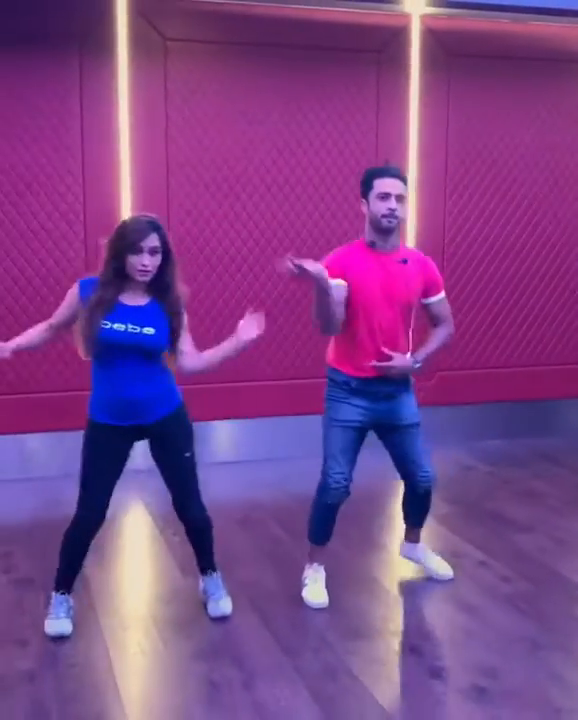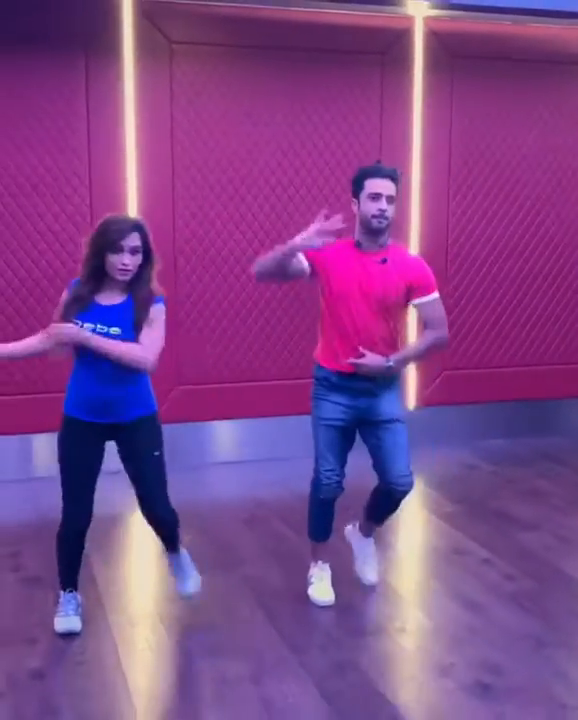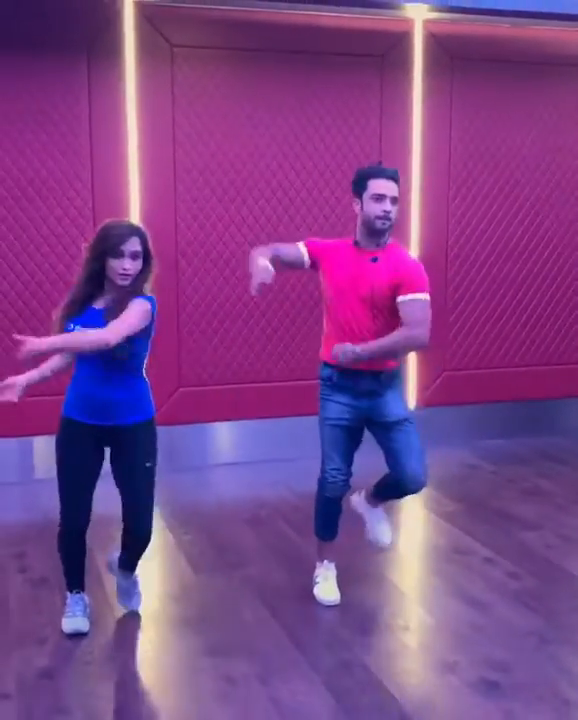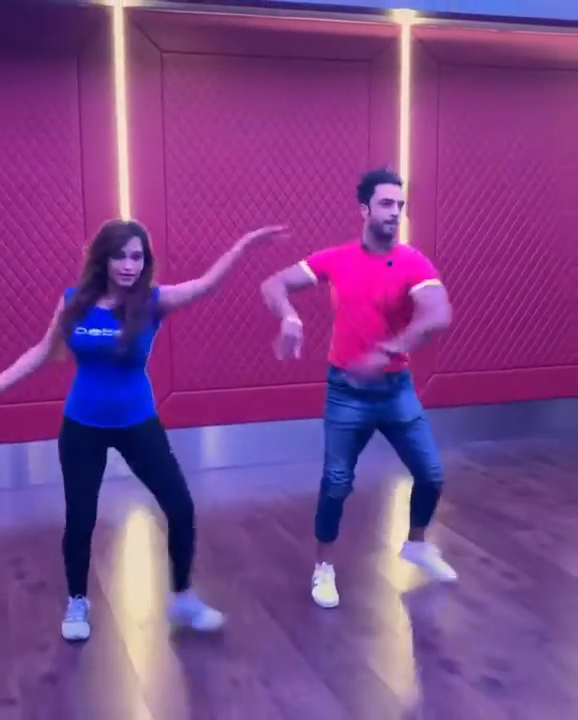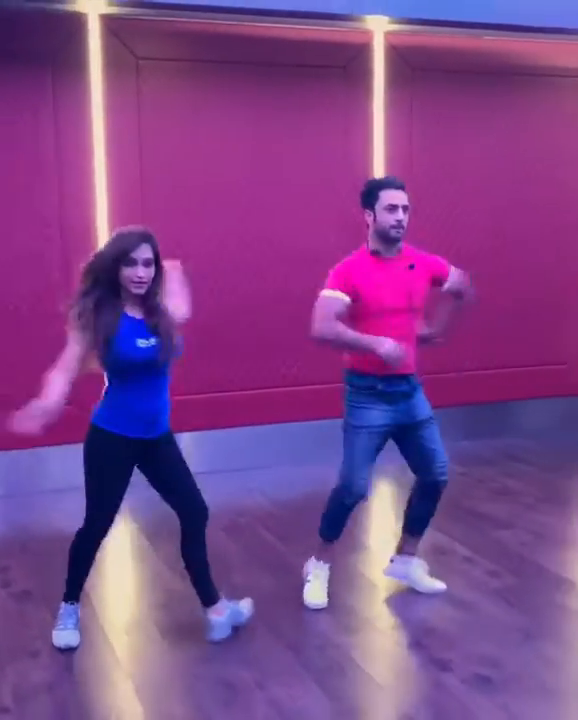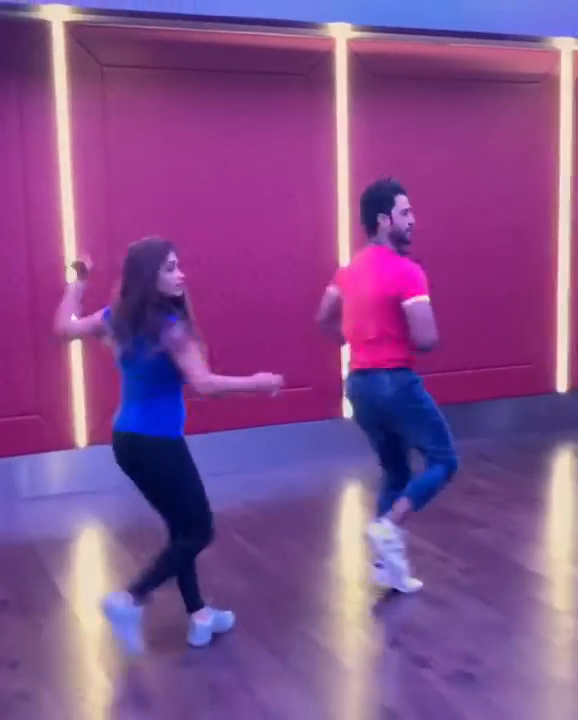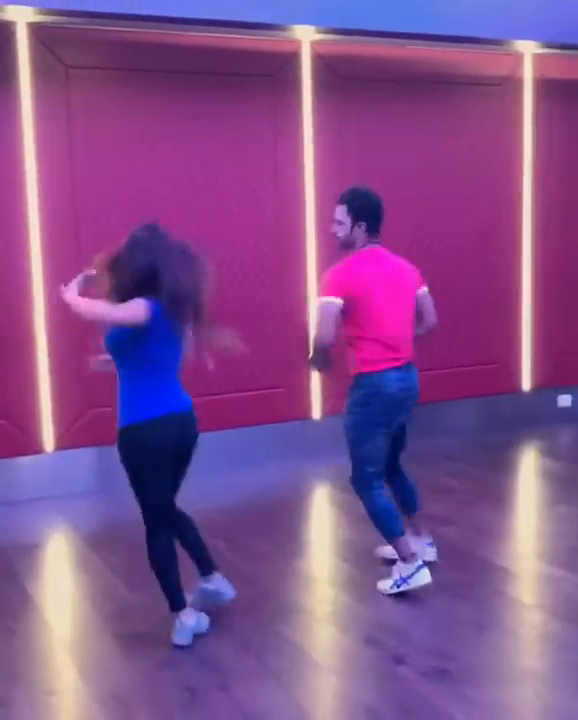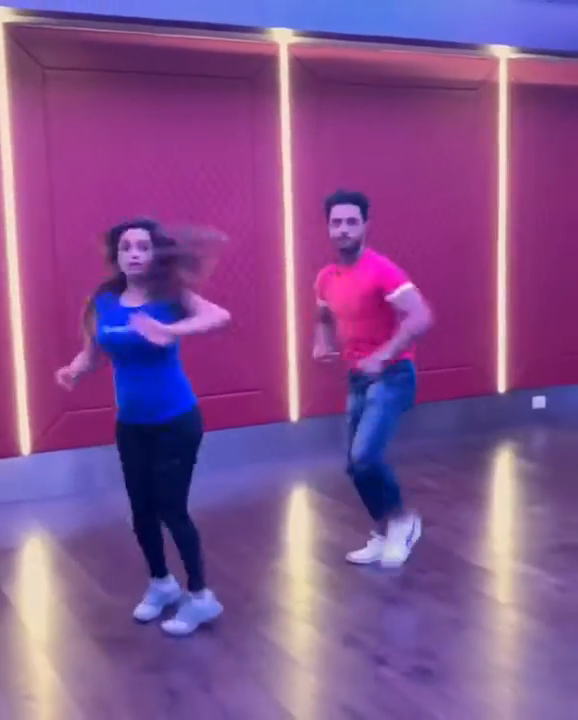
dt=0.2s
person 1, frame 1
left shoulder: (422, 266)
right shoulder: (341, 261)
left elbow: (445, 325)
right elbow: (329, 326)
left wrist: (416, 360)
right wrist: (320, 282)
left hip: (397, 391)
right hip: (347, 392)
left knee: (423, 479)
right knee: (334, 485)
left ankle: (414, 544)
right ankle: (314, 568)
person 1, frame 2
left shoulder: (413, 268)
right shoulder: (325, 255)
left elbow: (439, 331)
right elbow: (262, 272)
left wrist: (390, 364)
right wrist: (300, 243)
left hip: (381, 389)
right hip: (332, 387)
left knee: (398, 481)
right knee: (327, 482)
left ankle: (364, 533)
right ankle: (319, 566)
person 1, frame 3
left shoulder: (408, 267)
right shoulder: (327, 251)
left elbow: (418, 335)
right elbow: (265, 254)
left wrist: (358, 351)
right wrist: (263, 263)
left hip: (385, 386)
right hip: (338, 386)
left knee: (412, 476)
right knee: (333, 480)
left ankle: (370, 502)
right ankle: (325, 565)
person 1, frame 4
left shoulder: (414, 266)
right shoulder: (334, 260)
left elbow: (439, 317)
right elbow: (273, 285)
left wrist: (386, 351)
right wrist: (288, 318)
left hip: (396, 386)
right hip: (346, 390)
left knee: (432, 474)
right knee: (337, 483)
left ankle: (418, 544)
right ankle: (325, 568)
person 1, frame 5
left shoulder: (425, 261)
right shoulder: (349, 271)
left elbow: (461, 286)
right elbow: (320, 328)
left wrist: (433, 328)
right wrist: (374, 343)
left hip: (408, 388)
right hip: (369, 392)
left knee: (435, 474)
right knee: (353, 486)
left ankle: (406, 560)
right ankle: (318, 565)
person 1, frame 6
left shoulder: (351, 270)
right shoulder: (407, 272)
left elbow: (324, 321)
right elbow: (425, 341)
right wrist: (404, 342)
left hip: (361, 384)
right hip: (398, 384)
left knee: (396, 471)
right knee: (443, 463)
left ankle: (391, 561)
right ankle: (388, 528)
person 1, frame 7
left shoulder: (338, 276)
right shoulder: (405, 268)
left elbow: (323, 339)
right elbow: (429, 322)
left wrist: (319, 362)
left hip: (373, 385)
right hip: (403, 380)
left knee: (364, 478)
right knee: (386, 465)
left ankle: (411, 565)
right ankle: (419, 540)
person 1, frame 8
left shoulder: (381, 270)
right shoulder: (326, 278)
left elbow: (421, 318)
right elbow: (323, 319)
left wrist: (381, 357)
right wrist: (321, 345)
left hip: (392, 377)
right hip: (360, 381)
left knee: (364, 457)
right knee: (357, 463)
left ankle: (403, 521)
right ankle: (384, 537)
person 2, frame 1
left shoulder: (170, 305)
right shoulder: (90, 292)
left elbow: (188, 364)
right elbow: (49, 328)
left wrist: (238, 341)
left hip: (167, 418)
right hip: (107, 423)
left knee: (190, 507)
right knee: (89, 514)
left ankle: (211, 581)
right ankle: (61, 598)
person 2, frame 2
left shoulder: (152, 303)
right shoulder: (77, 293)
left elbow: (146, 359)
right elbow: (49, 338)
left wrist: (90, 338)
left hip: (137, 420)
right hip: (81, 420)
left knee: (157, 507)
right knee: (76, 514)
left ankle: (177, 555)
right ankle: (68, 597)
person 2, frame 3
left shoulder: (140, 304)
right shoulder: (80, 300)
left elbow: (106, 339)
left wrist: (44, 344)
left hip: (134, 425)
right hip: (79, 424)
left knee: (138, 521)
right knee: (74, 518)
left ankle: (124, 566)
right ankle: (76, 597)
person 2, frame 4
left shoulder: (153, 301)
right shoulder: (74, 302)
left elbow: (204, 285)
right elbow: (43, 351)
left wrist: (241, 248)
left hip: (141, 425)
right hip: (82, 427)
left knee: (182, 509)
right knee: (80, 519)
left ankle: (183, 598)
right ankle: (77, 603)
person 2, frame 5
left shoulder: (156, 311)
right shoulder: (100, 316)
left elbow: (181, 314)
right elbow: (65, 370)
left wrist: (173, 272)
right wrist: (46, 405)
left hip: (155, 437)
right hip: (113, 439)
left knee: (194, 514)
right knee: (96, 527)
left ankle: (217, 608)
right ankle: (70, 608)
person 2, frame 6
left shoulder: (121, 318)
right shoulder: (171, 324)
left elbow: (66, 326)
right elbow: (201, 384)
left wrist: (76, 283)
right wrist: (254, 382)
left hip: (131, 438)
right hip: (162, 443)
left knee: (184, 525)
right knee: (197, 530)
left ankle: (198, 614)
right ankle: (129, 599)
person 2, frame 7
left shoulder: (140, 306)
right shoulder: (173, 302)
left elbow: (91, 310)
left wrist: (73, 290)
left hip: (144, 430)
right hip: (177, 421)
left knee: (156, 518)
right knee: (166, 508)
left ankle: (185, 616)
right ankle: (212, 578)
person 2, frame 8
left shoulder: (173, 296)
right shoulder: (102, 304)
left elbow: (218, 317)
right elbow: (90, 354)
left wrist: (169, 331)
right wrist: (72, 369)
left hip: (177, 419)
right hip: (132, 424)
left knee: (171, 509)
right knee: (142, 510)
left ankle: (201, 598)
right ankle: (164, 583)
